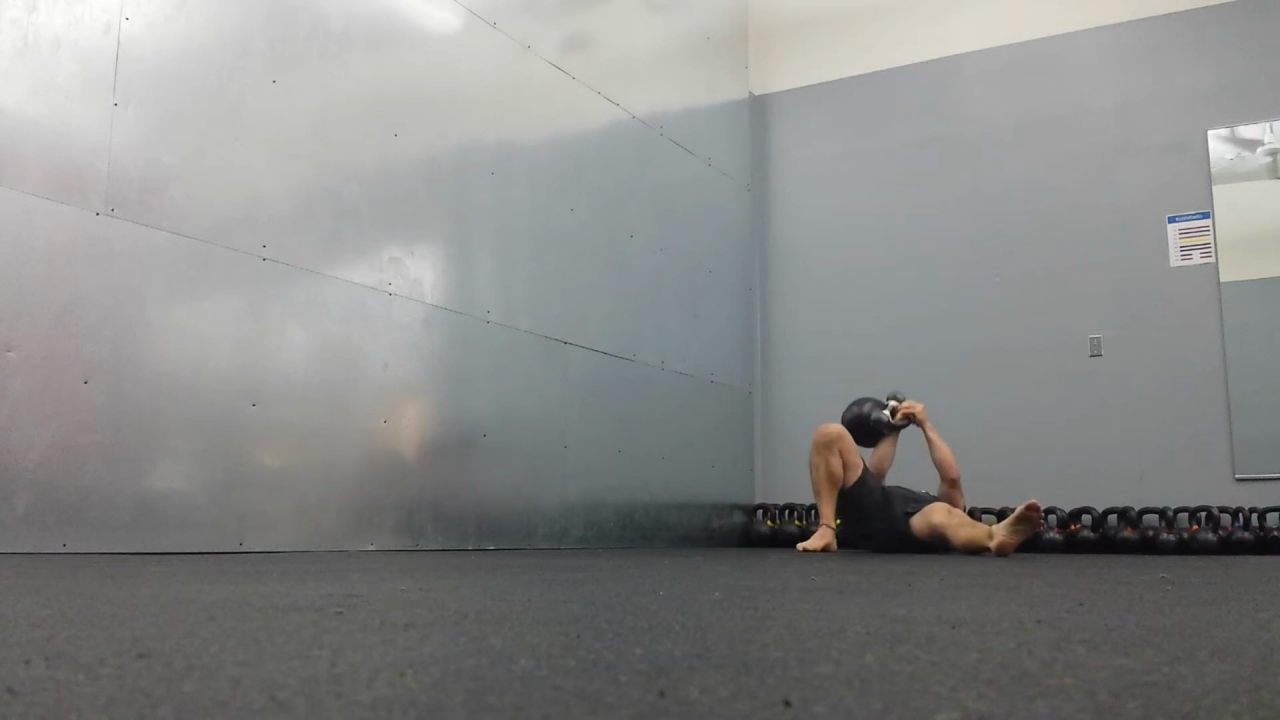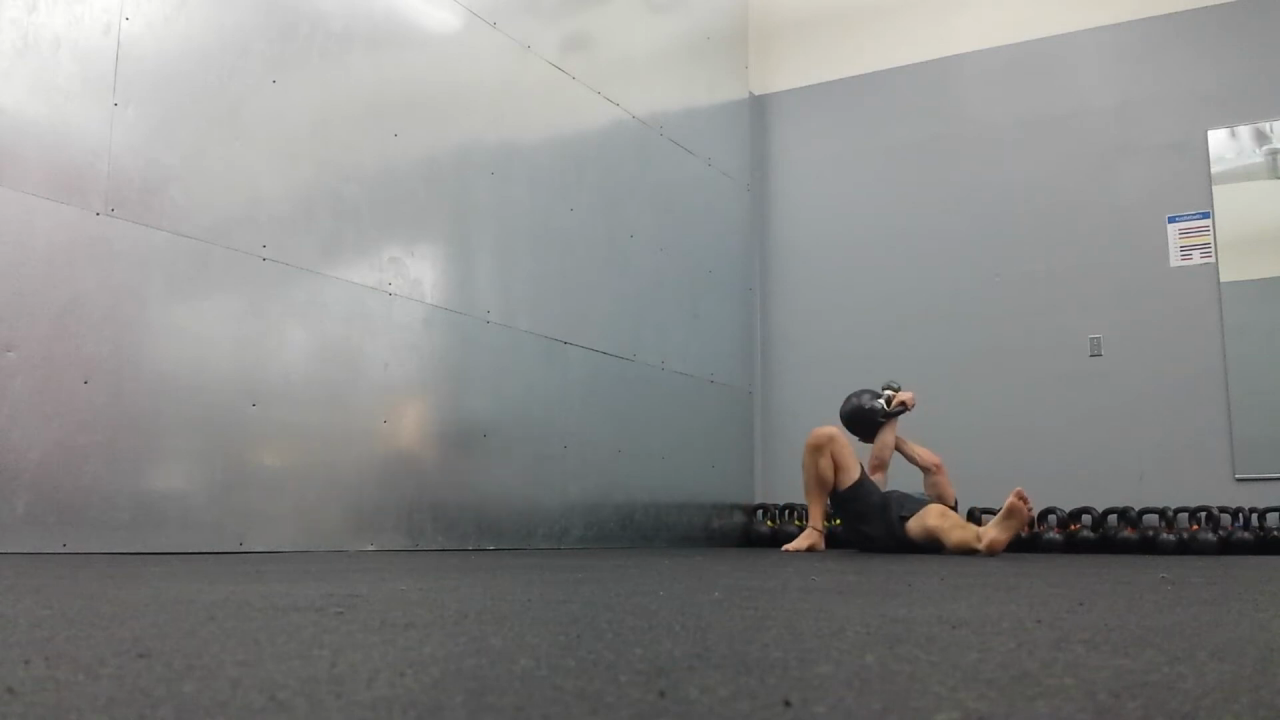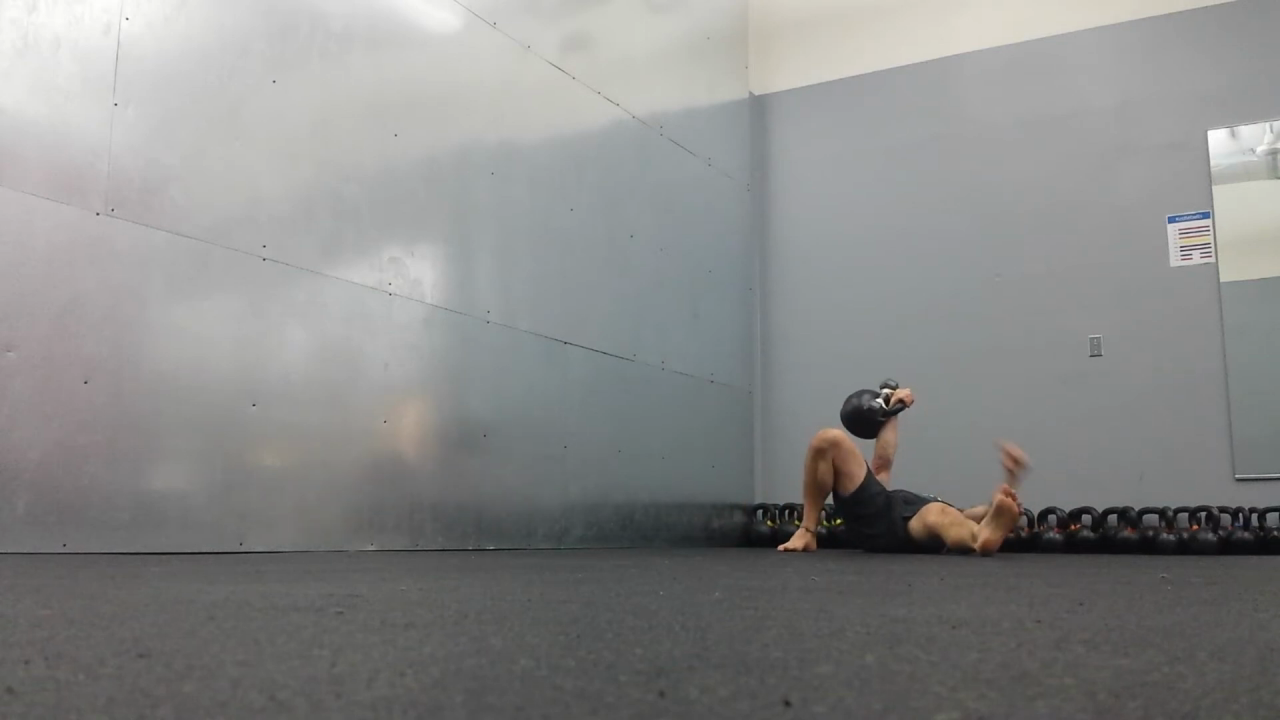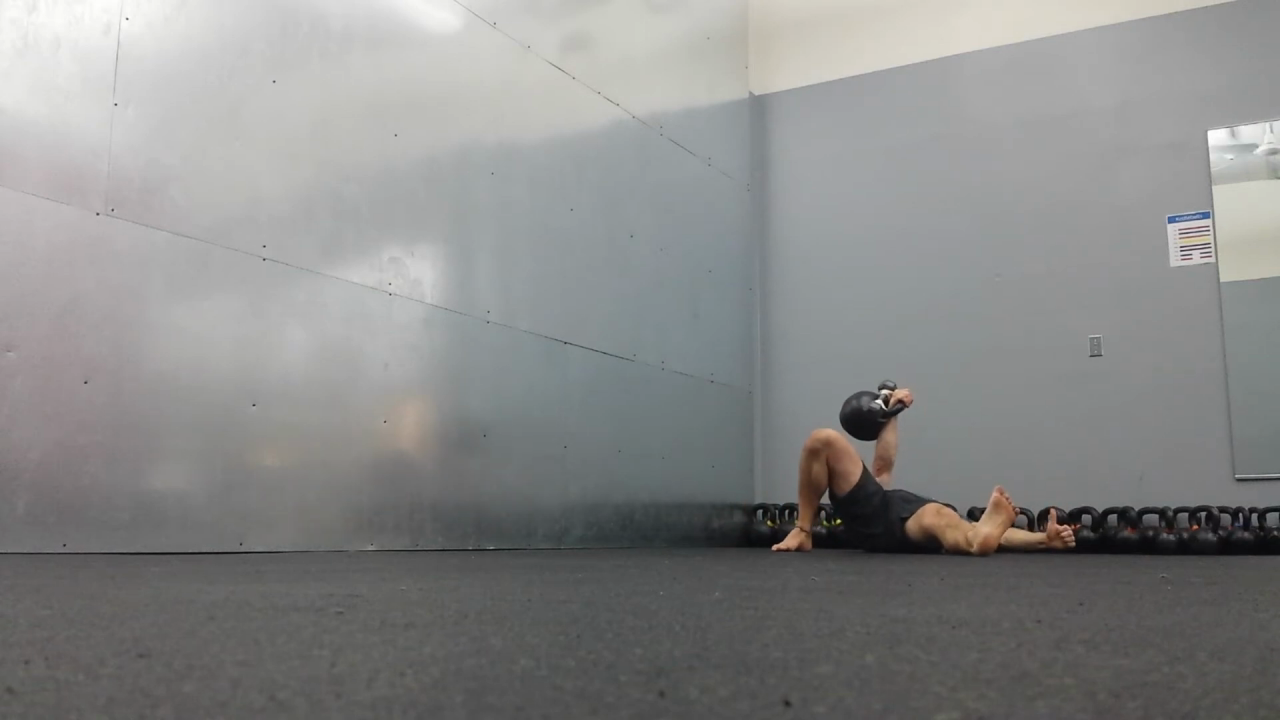
dt=0.7s
person 1, frame 1
left shoulder: (946, 506)
left elbow: (952, 478)
right elbow: (874, 476)
left wrist: (926, 425)
left hip: (911, 531)
right hip: (874, 517)
left knee: (942, 516)
right knee: (830, 434)
left ankle: (997, 536)
right ankle: (826, 531)
person 1, frame 2
left shoulder: (941, 509)
left elbow: (933, 466)
right elbow: (877, 466)
left wrist: (894, 439)
right wrist: (891, 417)
left hip: (910, 530)
right hip: (870, 521)
left knee: (937, 518)
right knee: (824, 437)
left ankle: (987, 536)
right ankle: (815, 532)
person 1, frame 3
left shoulder: (953, 517)
left elbow: (994, 510)
right elbow: (881, 466)
left wrist: (1012, 476)
left hip: (911, 531)
right hip: (874, 517)
left knee: (938, 515)
right knee: (829, 440)
left ankle: (984, 537)
right ankle: (807, 532)
person 1, frame 4
left shoulder: (948, 521)
left elbow: (997, 537)
right elbow: (882, 467)
left wrist: (1046, 539)
right wrist: (891, 412)
left hip: (908, 531)
right hip: (872, 514)
right knee: (823, 440)
left ankle: (976, 539)
right ankle: (803, 532)
